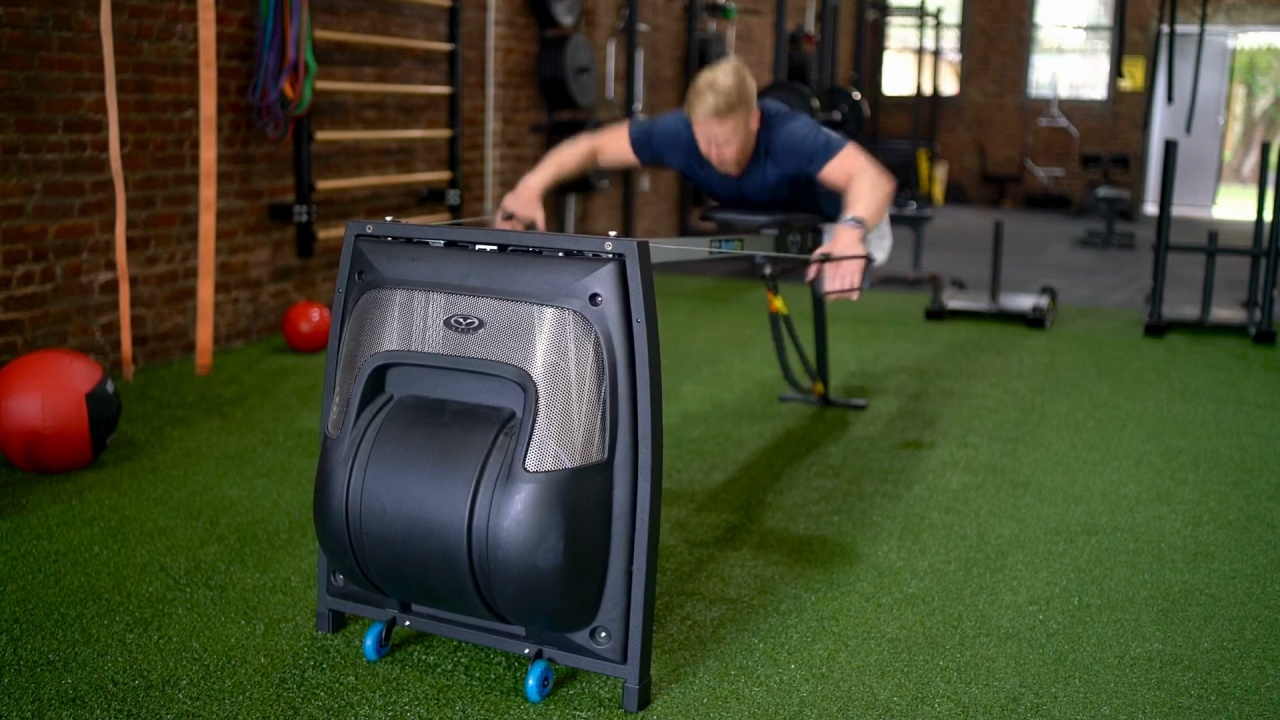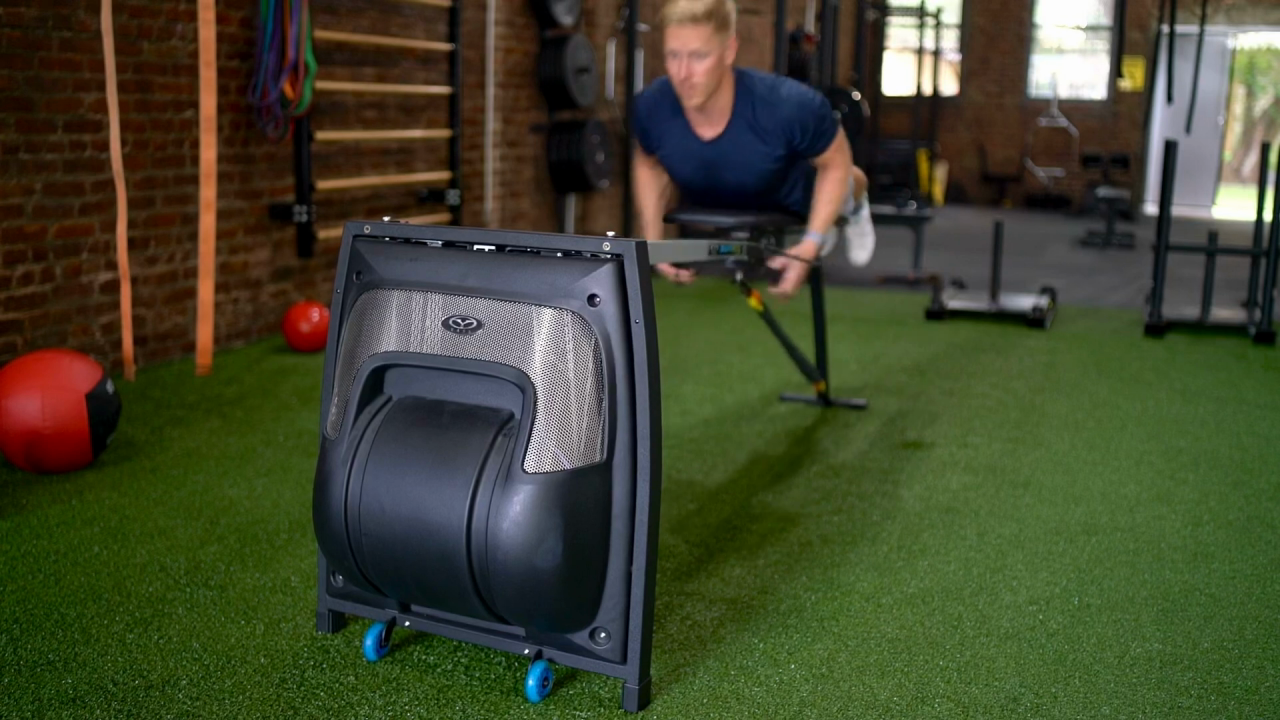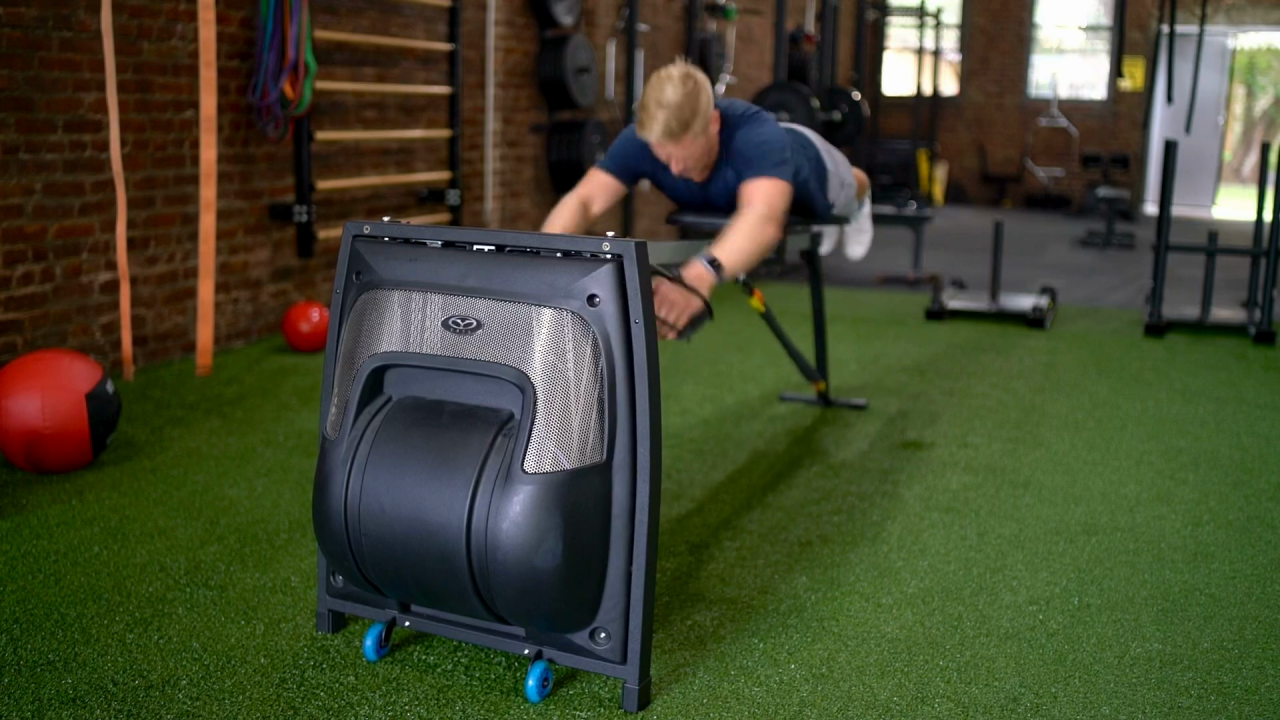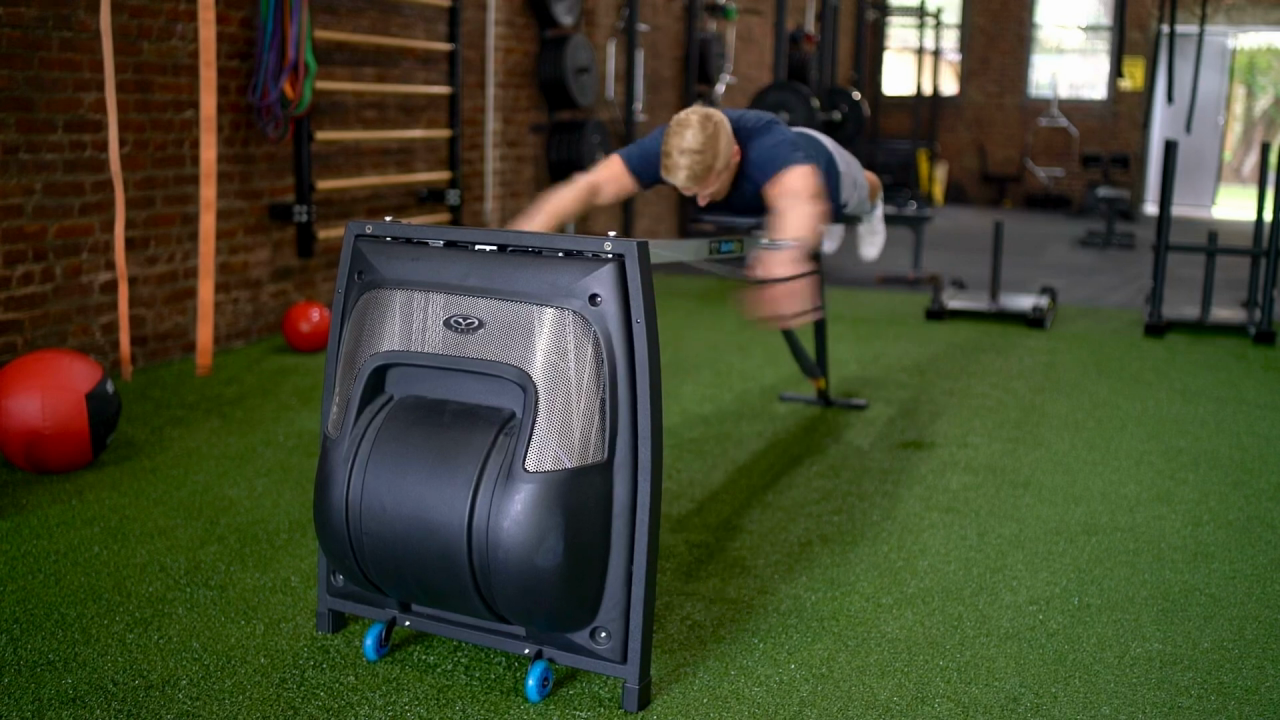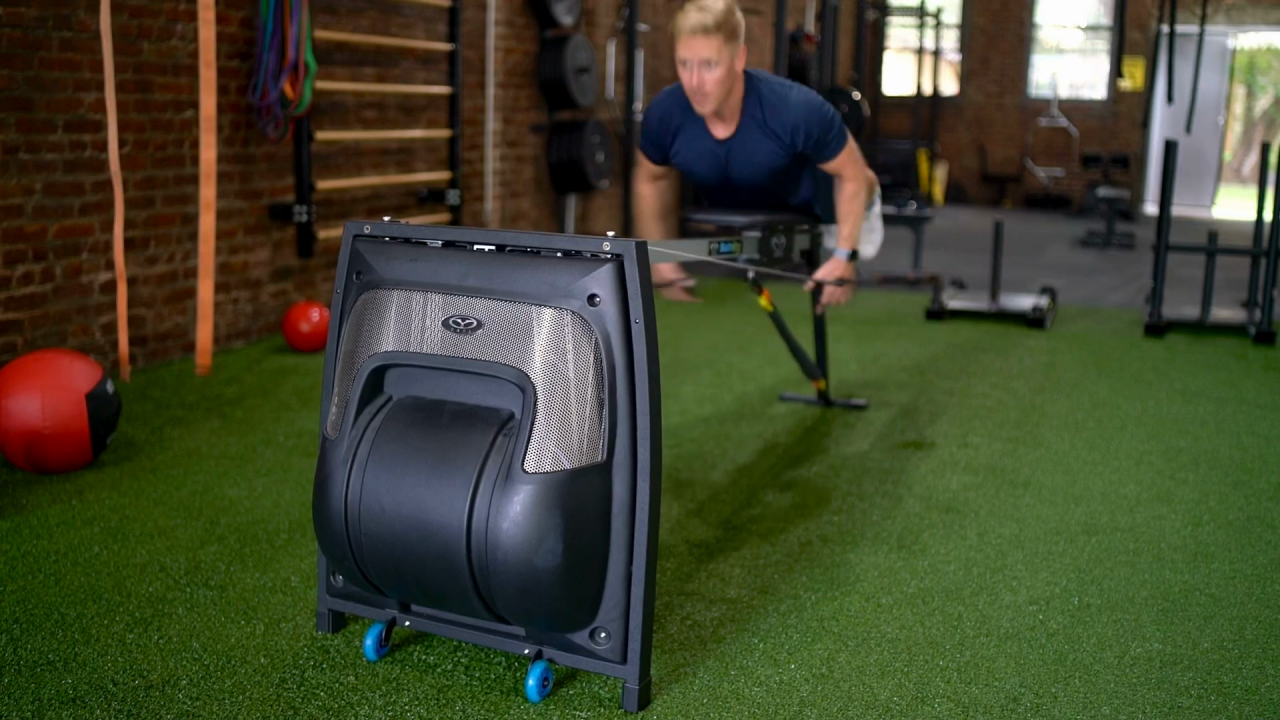
dt=0.4s
person 1, frame 1
left shoulder: (793, 137)
right shoulder: (678, 134)
left elbow: (873, 178)
right elbow: (591, 147)
left wrist: (852, 232)
right wrist: (530, 188)
left hip: (814, 197)
right hip: (757, 211)
person 1, frame 2
left shoulder: (789, 105)
right shoulder: (652, 105)
left elbow: (836, 164)
left wrist: (811, 243)
right wrist: (654, 240)
left hip: (794, 201)
left ankle: (857, 205)
person 1, frame 3
left shoulder: (759, 139)
right shoulder: (643, 140)
left elbow: (764, 221)
right elbow: (583, 200)
left wrist: (701, 275)
left hip: (800, 165)
left ankle: (858, 197)
person 1, frame 4
left shoulder: (772, 147)
right shoulder: (674, 147)
left elbow: (801, 198)
right elbow: (594, 185)
left wrist: (783, 255)
right wrist: (532, 229)
left hip: (811, 171)
left ankle: (871, 206)
person 1, frame 5
left shoulder: (796, 109)
right shoulder: (664, 113)
left elbow: (849, 171)
right elbow: (650, 176)
left wrist: (843, 255)
left hip: (805, 195)
left ankle: (867, 196)
